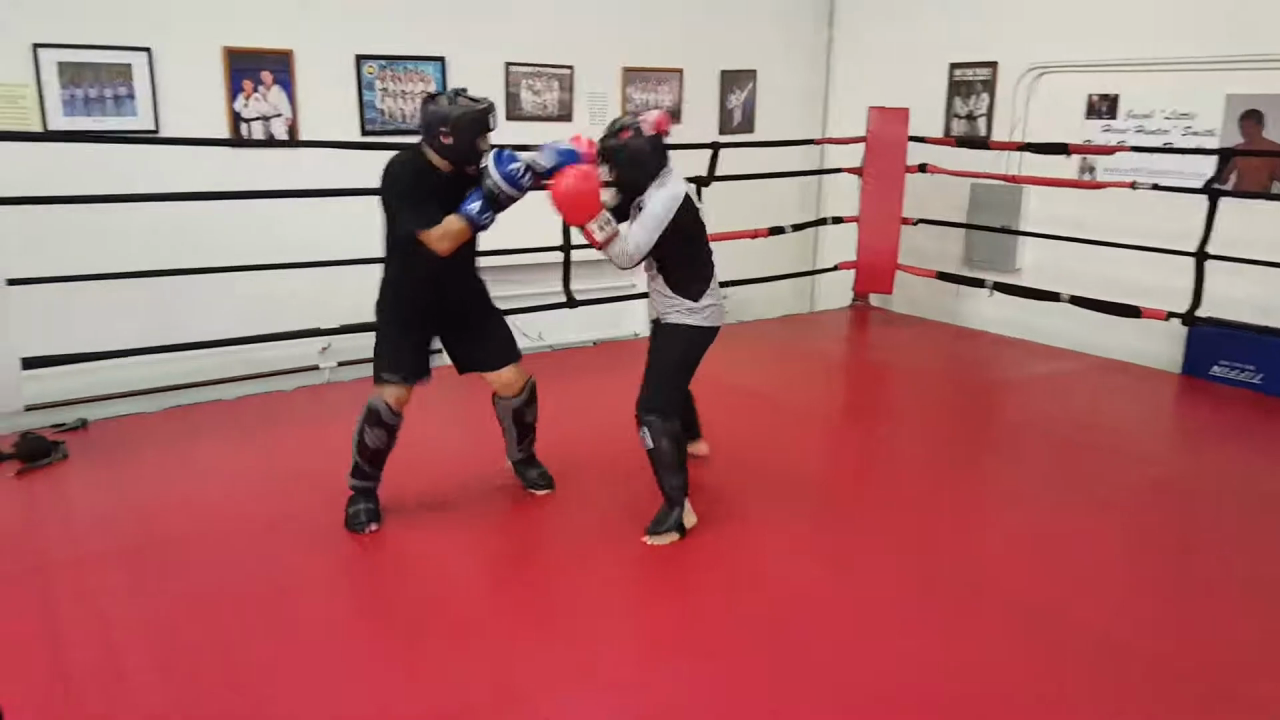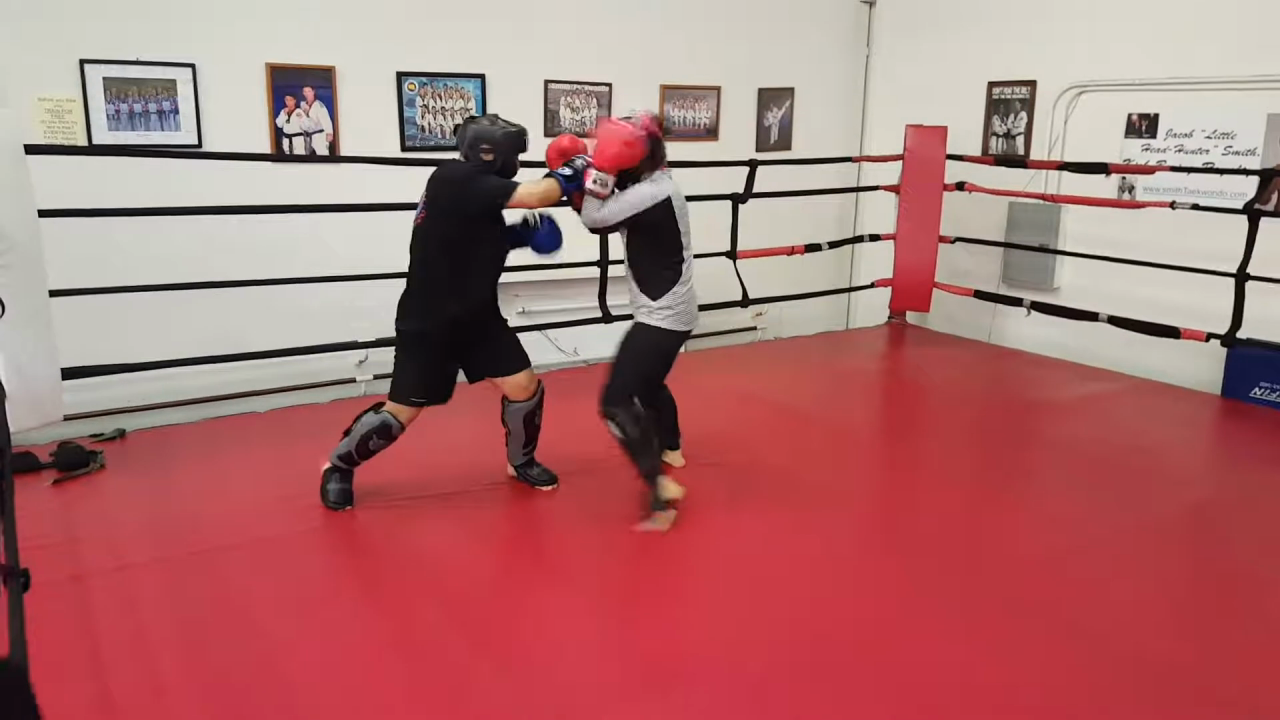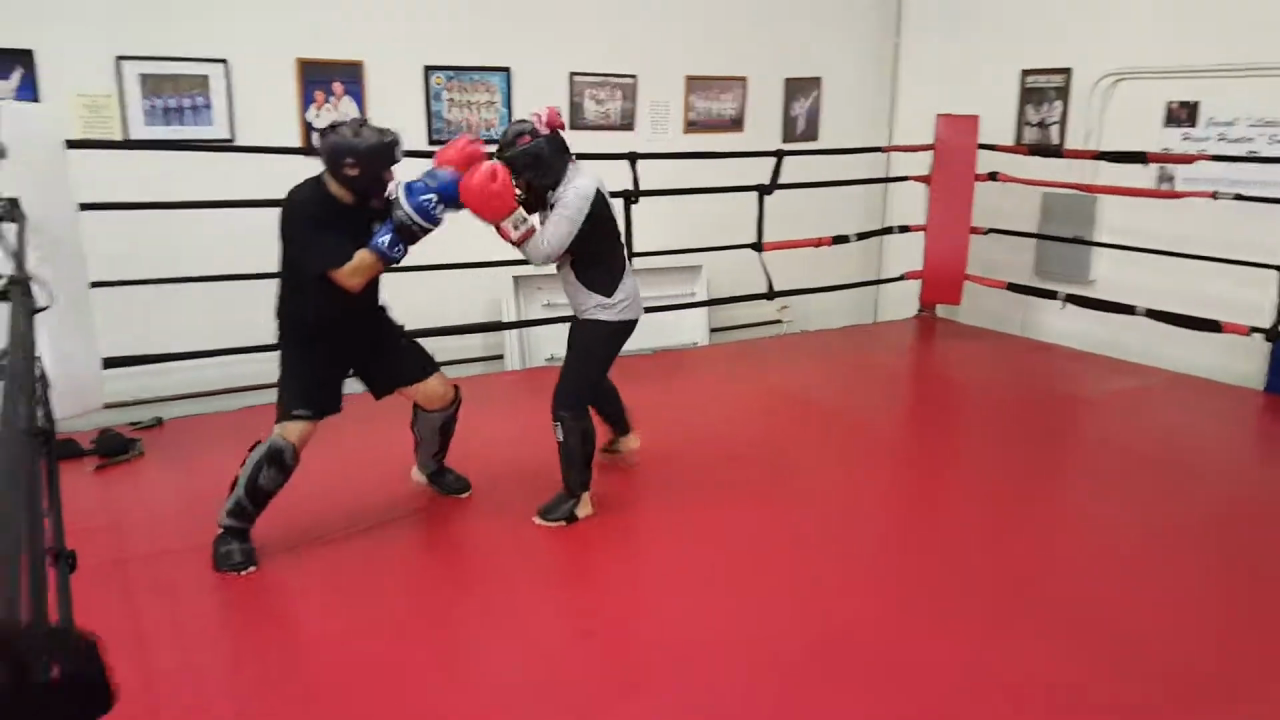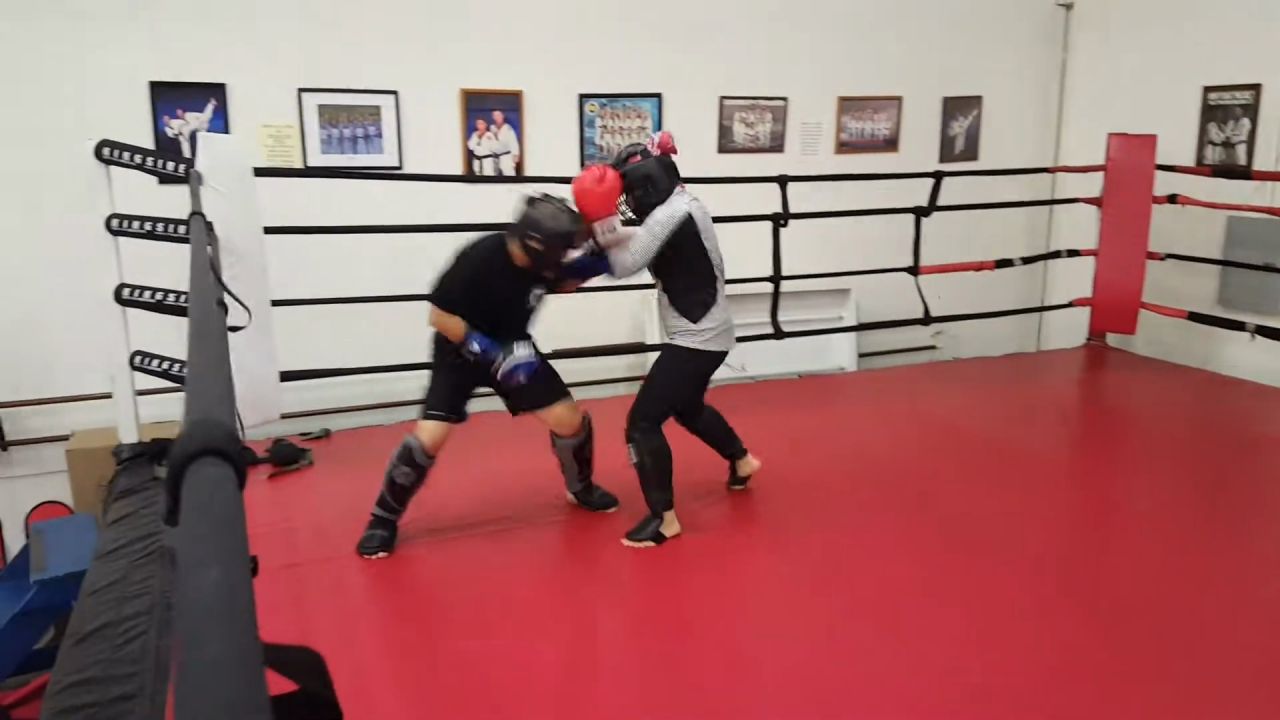
dt=1s
person 1, frame 1
left shoulder: (667, 195)
right shoulder: (652, 188)
left elbow: (626, 253)
right elbow: (622, 225)
left wrist: (590, 214)
right wrist: (584, 182)
left hip: (691, 315)
right hip: (681, 311)
left knee: (651, 406)
right knee: (669, 382)
left ankle: (678, 508)
right ankle: (690, 440)
person 1, frame 2
left shoulder: (653, 191)
right shoulder: (658, 188)
left elbow: (595, 216)
right elbow: (611, 214)
left wrist: (603, 168)
left hip: (660, 317)
right hip: (672, 313)
left knee: (617, 401)
right knee: (648, 382)
left ankle: (660, 485)
right ankle: (670, 449)
person 1, frame 3
left shoulder: (578, 191)
right shoulder: (560, 182)
left elbow: (541, 252)
left wrist: (502, 210)
left hip: (608, 312)
right hip: (598, 307)
left knee: (568, 401)
right knee: (590, 377)
left ankle: (578, 497)
right ankle: (623, 435)
person 1, frame 4
left shoulder: (671, 215)
right shoulder: (687, 205)
left elbow: (628, 261)
right elbow: (638, 250)
left wrist: (601, 217)
left hip: (695, 340)
right hip: (709, 333)
left knee: (642, 424)
right knee: (688, 408)
left ankle: (663, 516)
right ankle: (741, 461)
person 2, frame 1
left shoulder: (468, 165)
right shoulder: (405, 173)
left elbow: (524, 178)
right elbow: (441, 241)
left wrist: (544, 163)
right wrist: (488, 194)
left hip: (464, 296)
right hip: (408, 301)
left knee: (511, 380)
right knee: (391, 396)
left ankle: (523, 459)
right ankle: (363, 491)
person 2, frame 2
left shoulder: (474, 185)
right shoulder: (454, 180)
right elbow: (532, 196)
left wrist: (523, 233)
right wrist: (573, 172)
left hip: (476, 315)
right hip: (430, 320)
left knee: (525, 386)
right knee: (403, 411)
left ankle: (522, 461)
right ankle: (339, 465)
person 2, frame 3
left shoulder: (365, 195)
right shoulder: (305, 208)
left elbow: (414, 209)
right elbow: (352, 276)
left wrist: (438, 194)
right wrist: (400, 230)
left hip: (366, 325)
right hip: (310, 336)
left knee: (440, 394)
right knee: (291, 436)
left ankle: (430, 468)
right ankle: (233, 528)
person 2, frame 4
left shoulder: (539, 252)
right shoulder: (480, 262)
left elbow: (561, 281)
right elbow: (441, 317)
right wrist: (489, 354)
left hip: (510, 350)
right hip: (460, 356)
left knee: (572, 420)
right knee: (428, 438)
left ankle: (580, 488)
right ankle: (384, 517)
